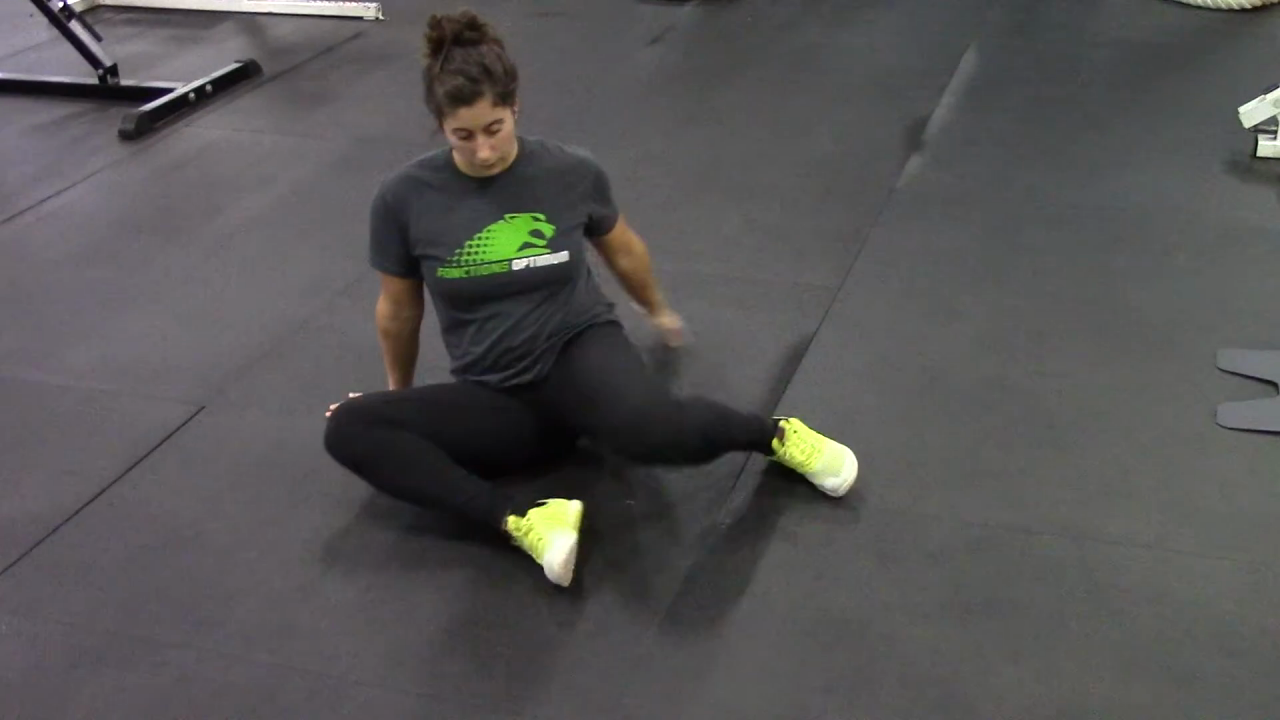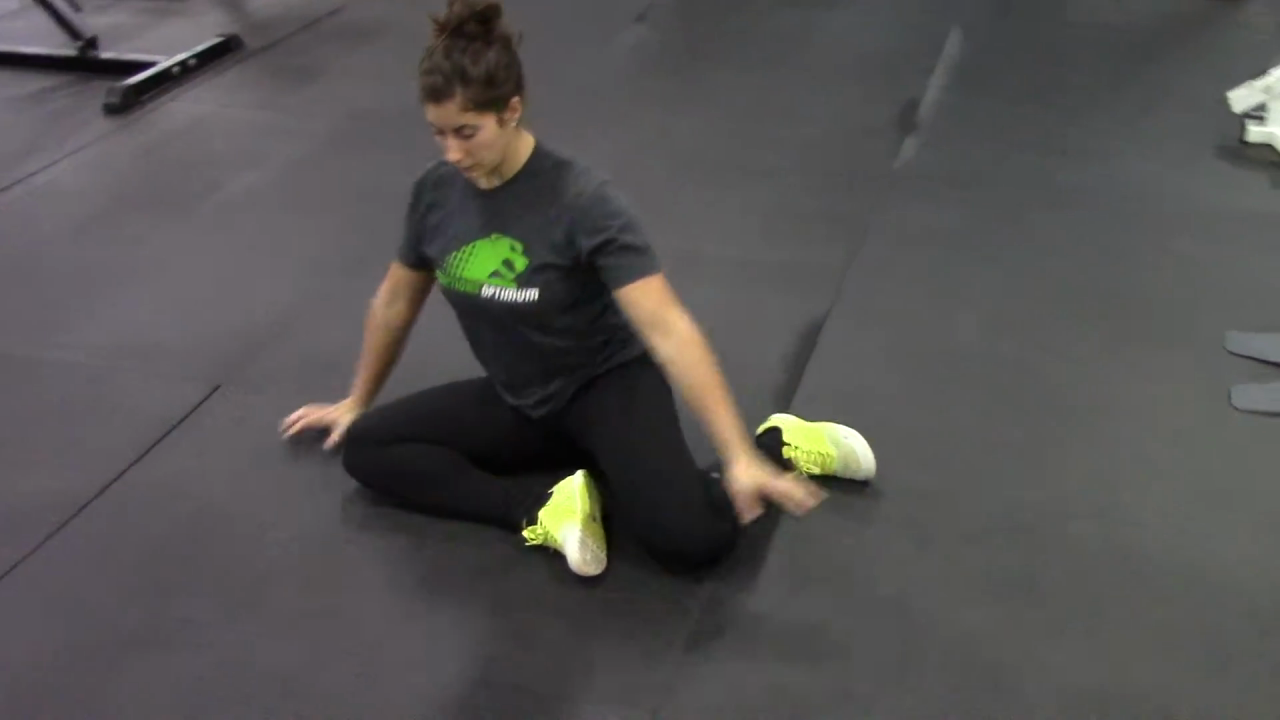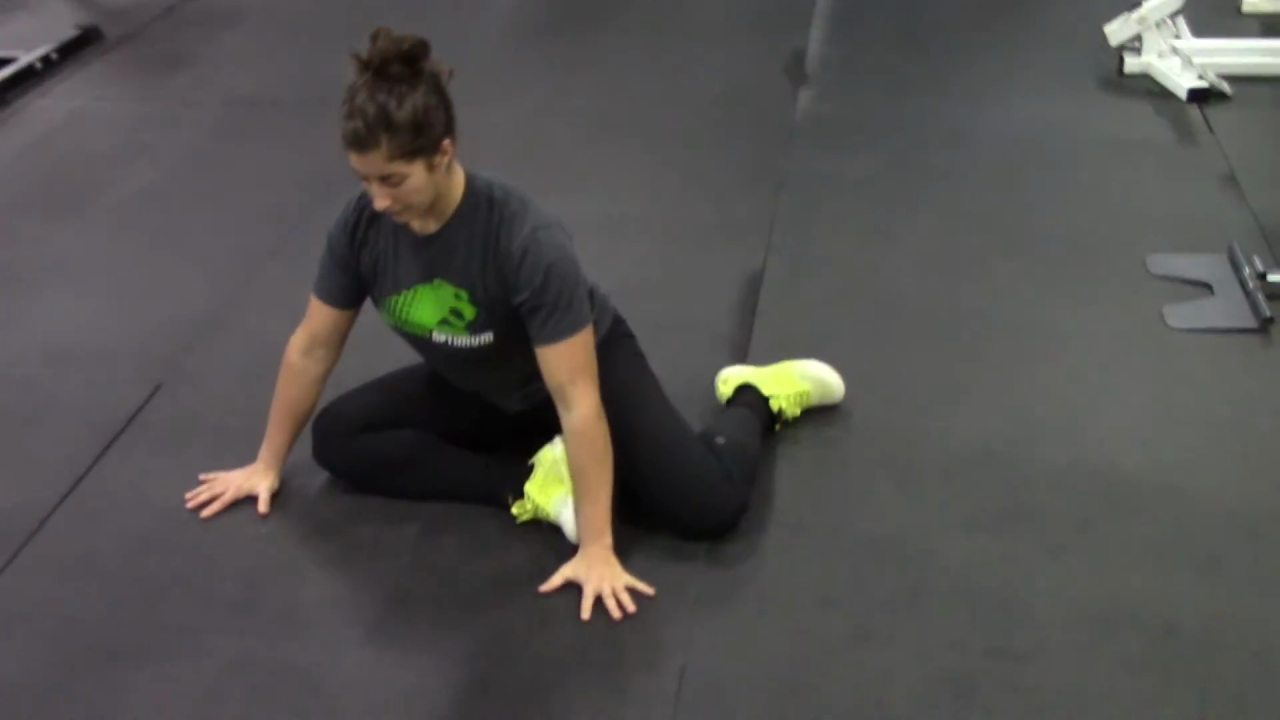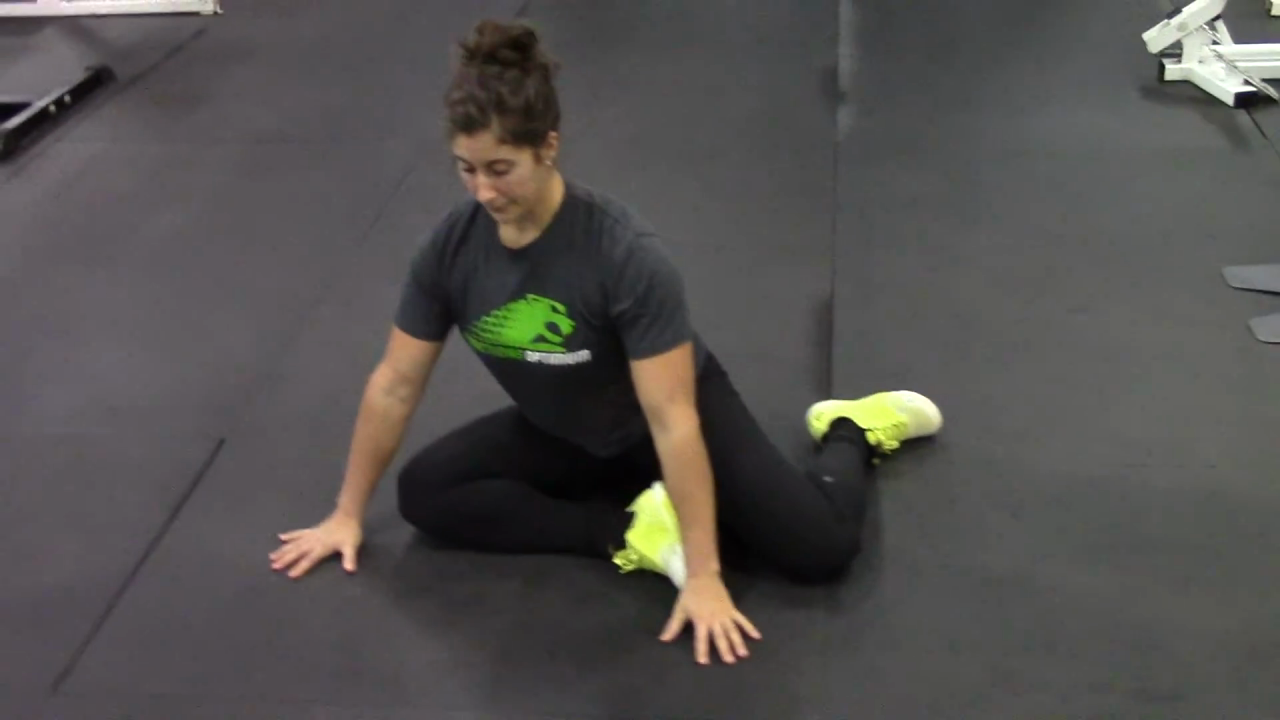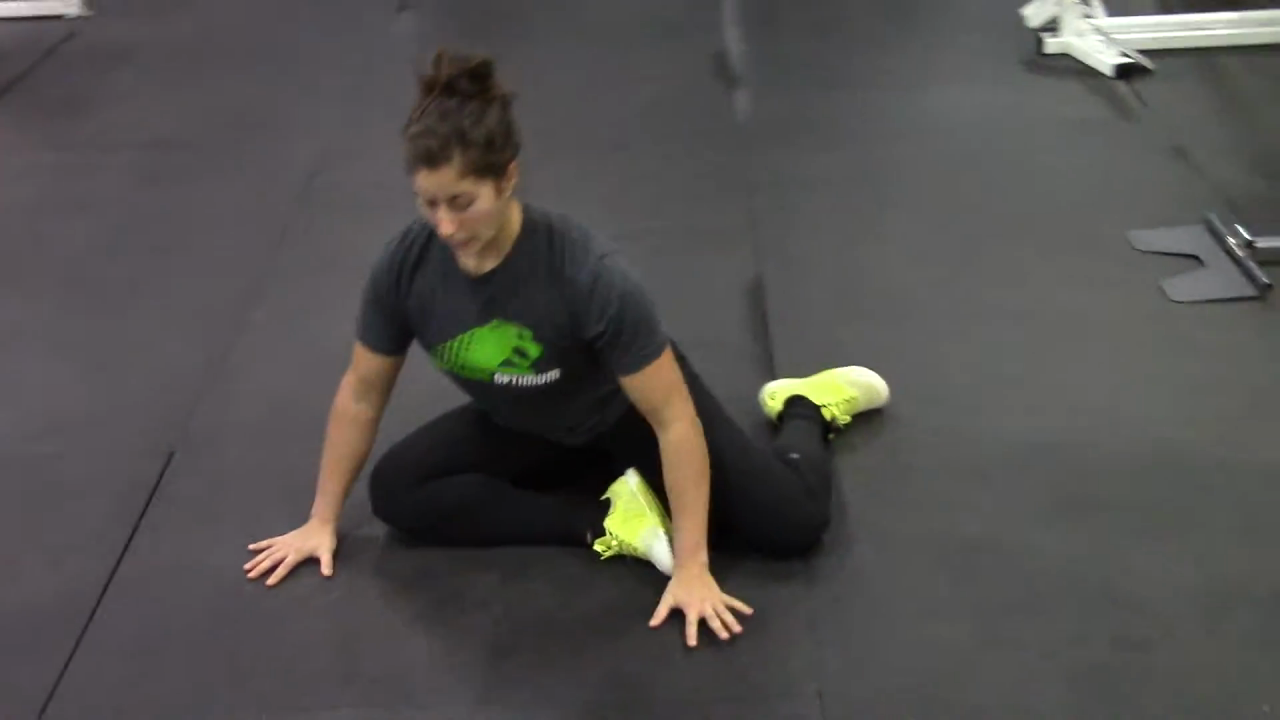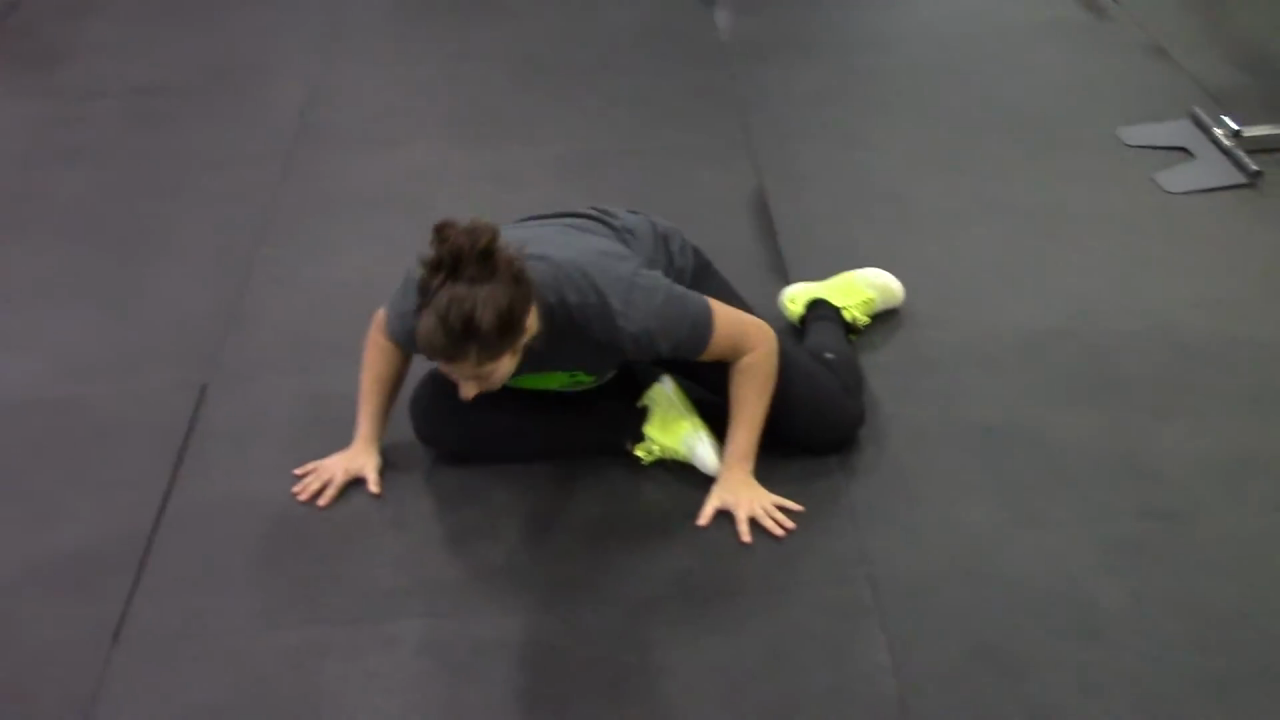
dt=0.7s
person 1, frame 1
left shoulder: (571, 172)
right shoulder: (405, 196)
left elbow: (623, 249)
right elbow: (398, 309)
left wrist: (657, 311)
right wrist: (398, 389)
left hip: (579, 350)
right hip: (494, 398)
left knee: (648, 426)
right knee: (349, 431)
left ankle: (773, 434)
right ankle: (520, 520)
person 1, frame 2
left shoulder: (581, 203)
right shoulder: (435, 191)
left elbow: (667, 328)
right elbow: (396, 300)
left wrist: (739, 457)
right wrist: (356, 401)
left hip: (605, 382)
right hip: (516, 402)
left knee: (688, 538)
right knee: (365, 449)
left ankle: (774, 446)
right ankle: (544, 507)
person 1, frame 3
left shoulder: (527, 241)
right shoulder: (362, 224)
left elbow: (576, 402)
right elbow: (311, 348)
left wrist: (597, 548)
right wrist: (268, 462)
left hip: (585, 365)
right hip: (474, 391)
left knee: (708, 506)
right knee: (336, 437)
left ankle: (755, 397)
right ankle: (530, 481)
person 1, frame 4
left shoulder: (625, 253)
right shoulder: (450, 247)
left elbow: (671, 420)
right elbow: (394, 386)
left wrist: (704, 576)
right wrist: (347, 514)
left hip: (673, 409)
right hip: (562, 434)
left knee: (819, 548)
right knee: (423, 493)
left ankle: (850, 432)
right ankle: (630, 528)
person 1, frame 5
left shoulder: (588, 273)
right shoulder: (404, 266)
left elbow: (672, 419)
right elbow: (361, 395)
left wrist: (693, 569)
right wrist: (323, 519)
left hip: (627, 413)
right hip: (523, 431)
left knee: (793, 524)
right knee: (395, 492)
left ankle: (807, 409)
right ankle: (607, 519)
person 1, frame 6
left shoulder: (625, 304)
right shoulder: (427, 314)
left elbow: (756, 346)
right elbow: (382, 331)
left wrist: (736, 475)
right wrist: (364, 443)
left hip: (663, 274)
left knee: (829, 421)
right knee: (434, 420)
left ankle: (824, 307)
right ankle: (646, 421)
